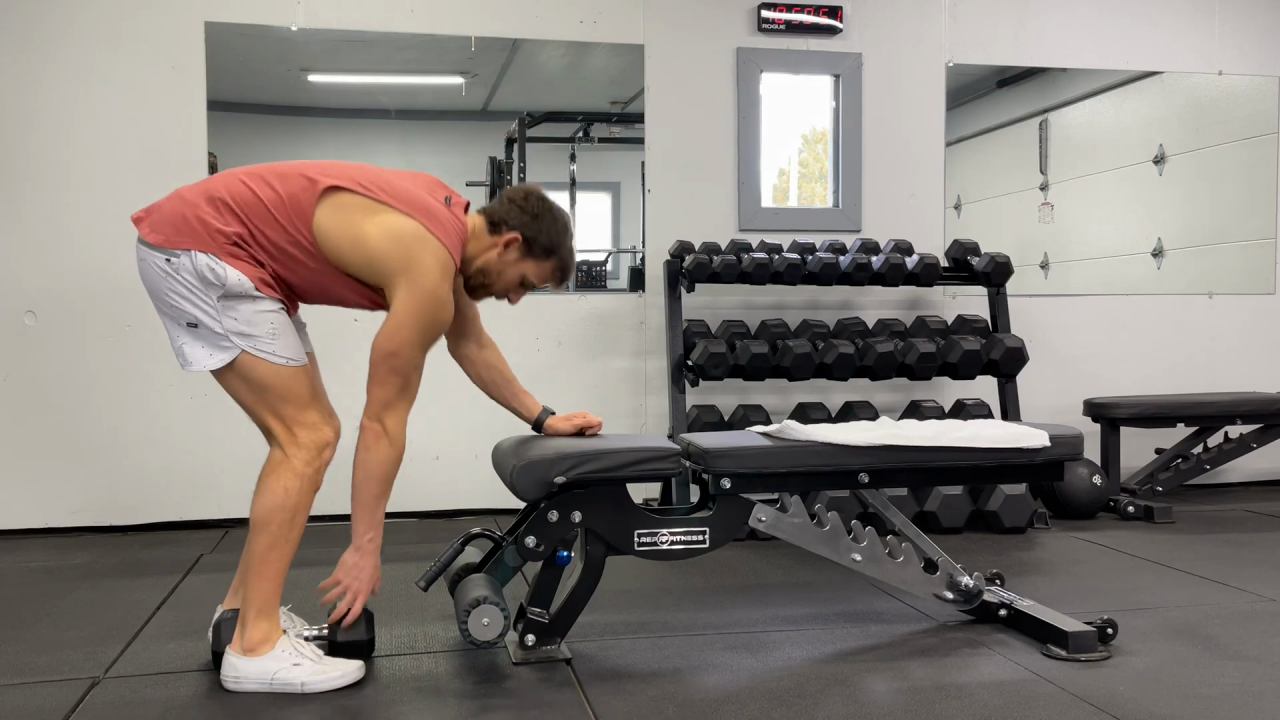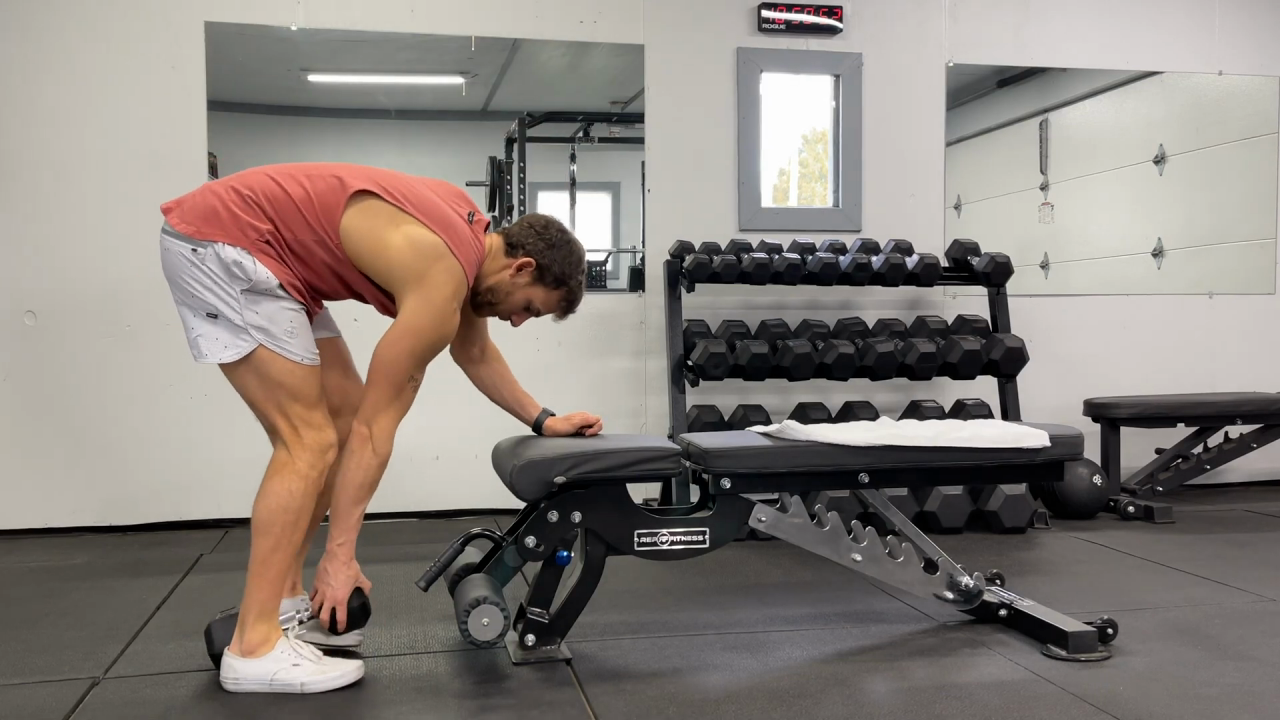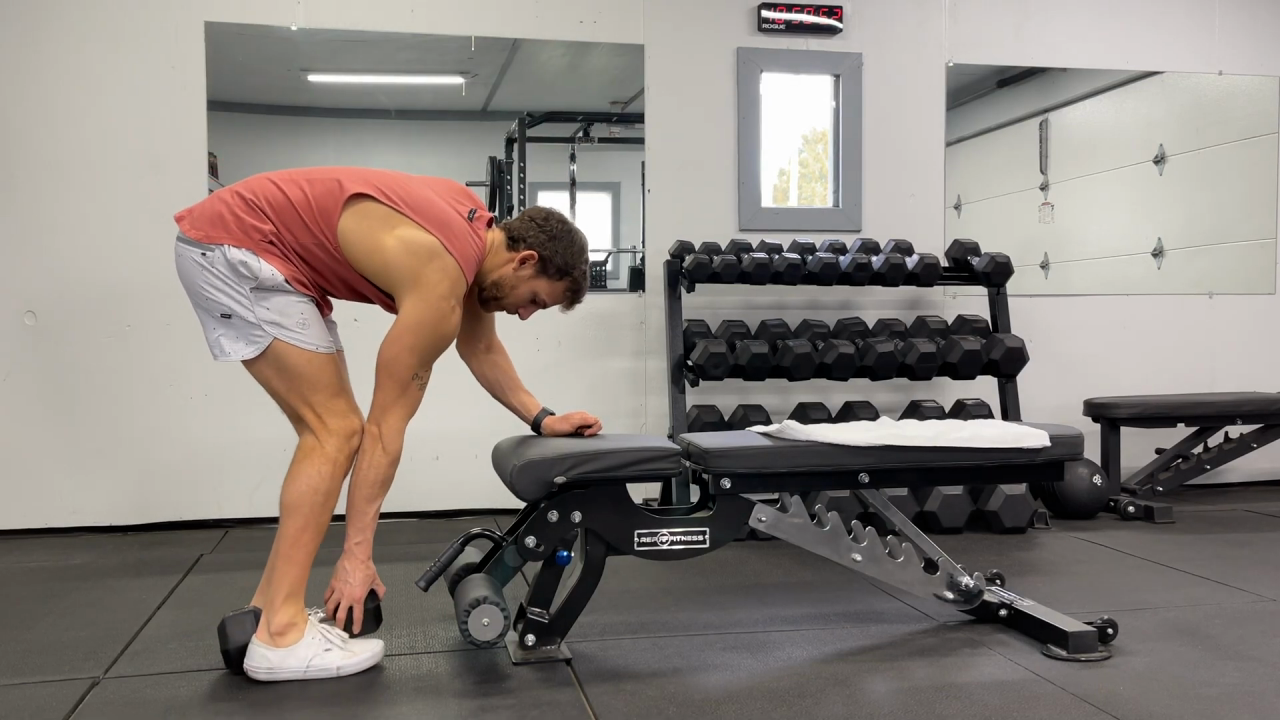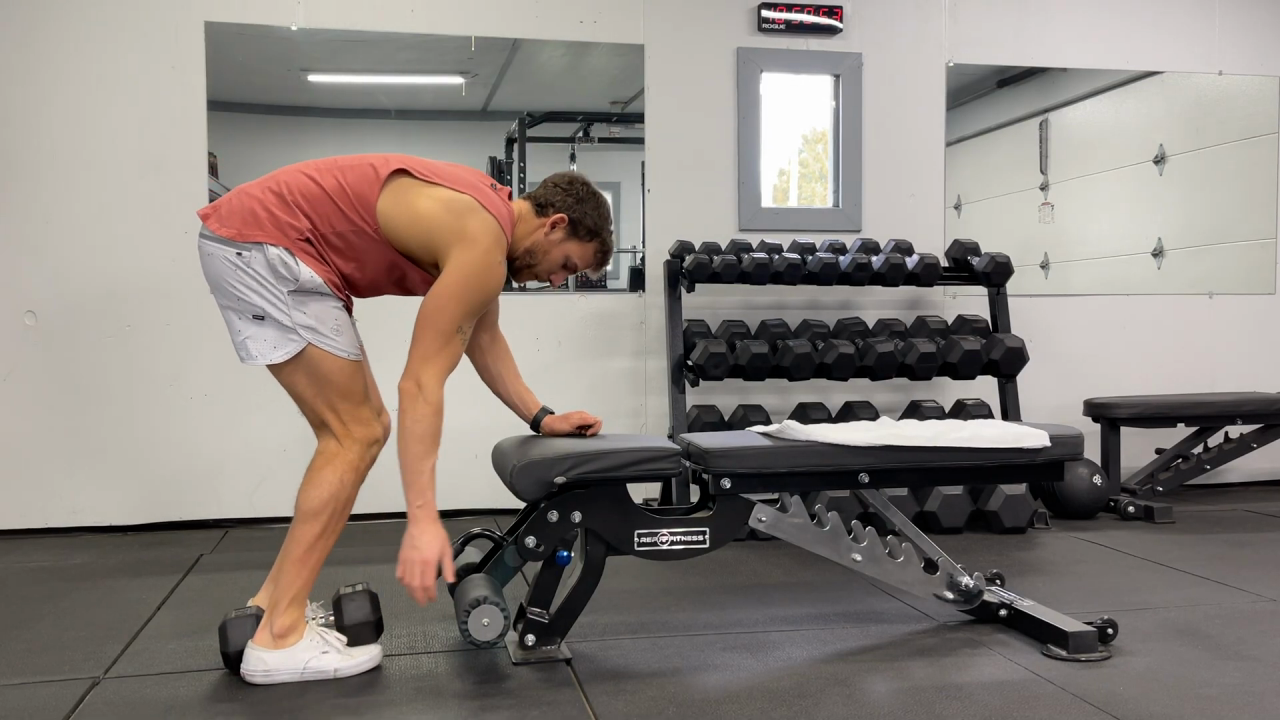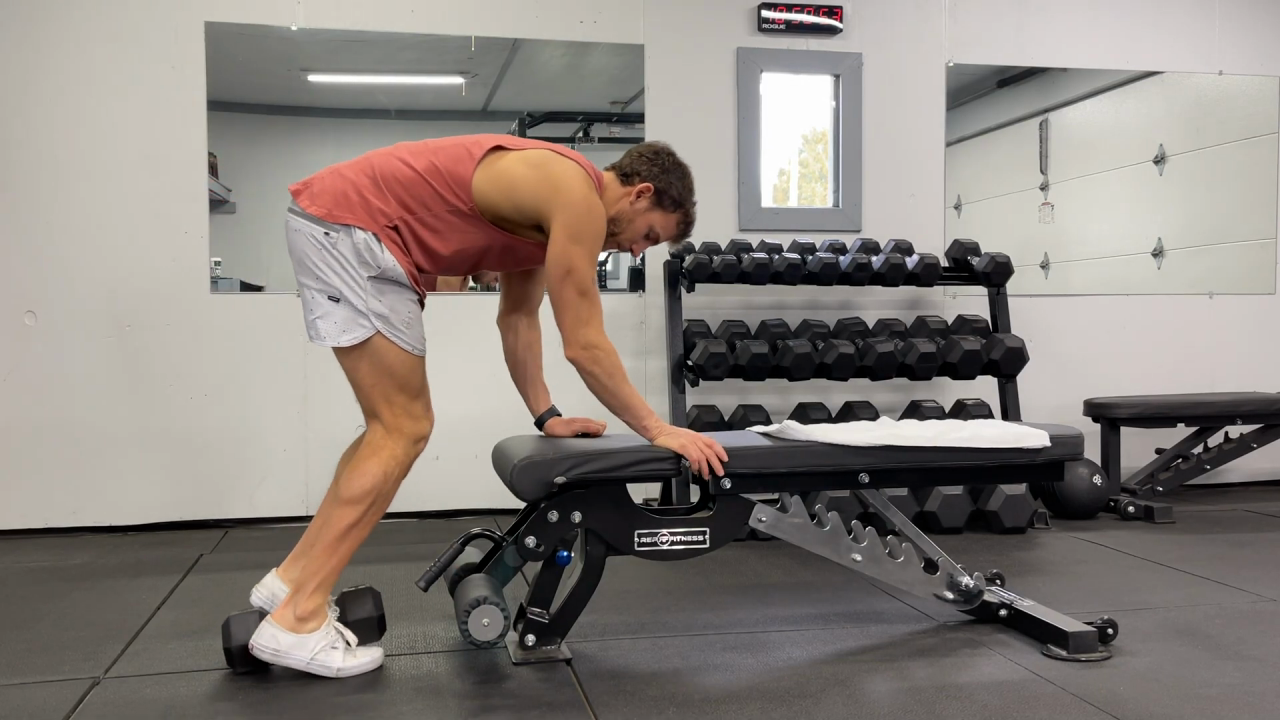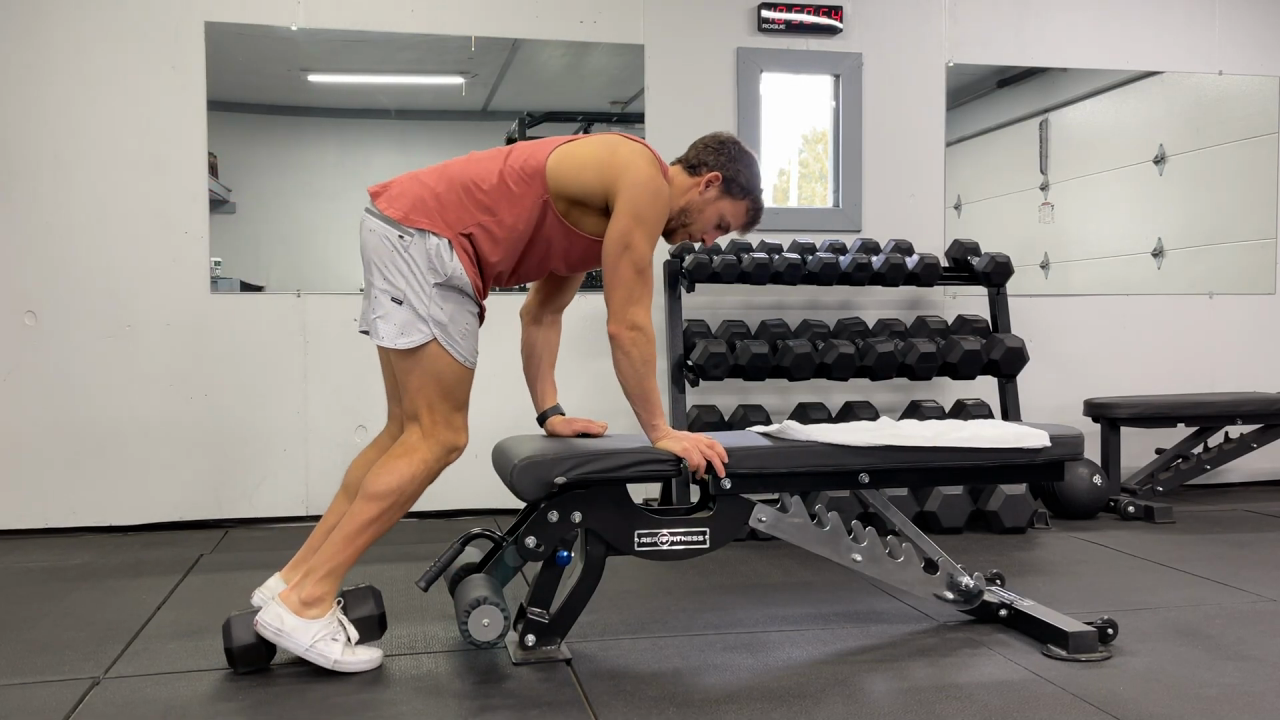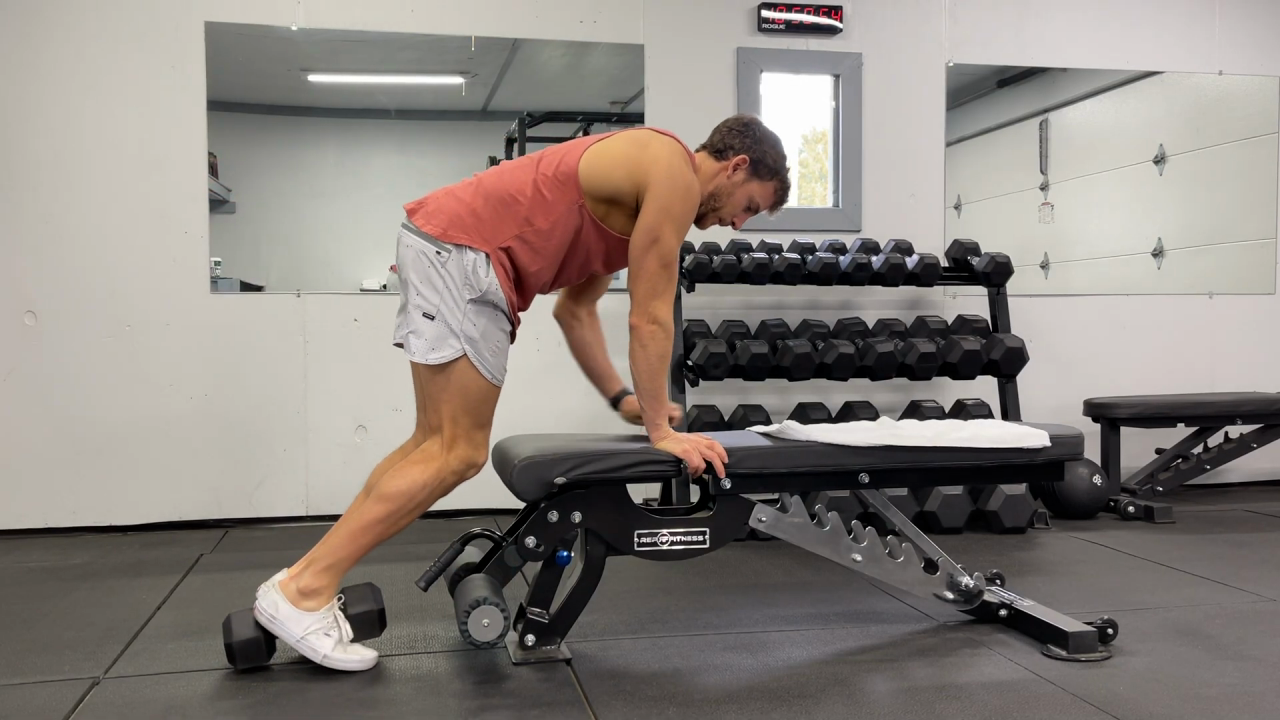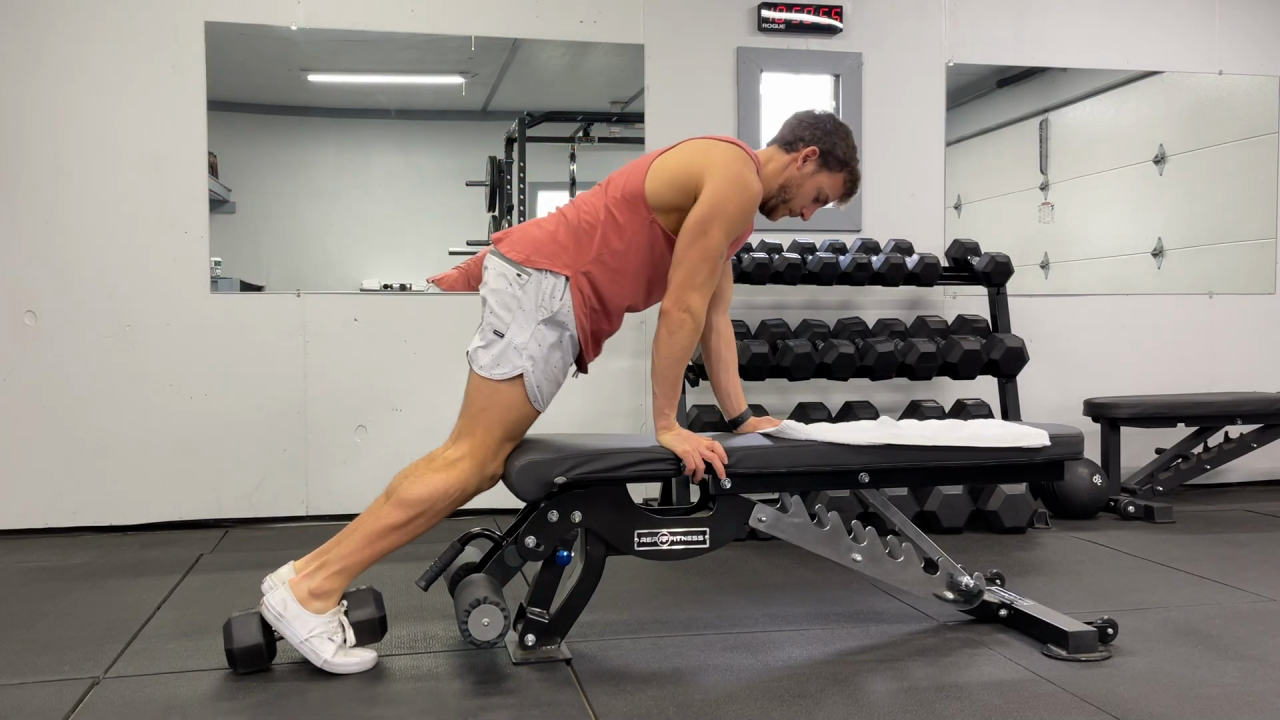
dt=0.5s
person 1, frame 1
left shoulder: (448, 218)
right shoulder: (426, 265)
left elbow: (471, 345)
right elbow: (383, 422)
left wrist: (543, 420)
right wrist: (365, 552)
left hip: (209, 245)
right hip: (195, 246)
left knee: (305, 434)
right knee: (307, 440)
left ankle: (243, 609)
right ankle: (253, 650)
person 1, frame 2
left shoulder: (467, 231)
right shoulder: (440, 286)
left elbow: (474, 351)
right elbow: (375, 429)
left wrist: (541, 418)
right wrist: (340, 557)
left hip: (245, 245)
right hip: (222, 241)
left knee: (343, 417)
right knee: (310, 442)
left ankle: (281, 601)
right ankle: (255, 646)
person 1, frame 3
left shoulder: (473, 229)
right shoulder: (439, 286)
left elbow: (481, 348)
right elbow: (386, 426)
left wrist: (541, 417)
right wrist: (357, 555)
left hip: (252, 247)
right hip: (232, 245)
left knee: (337, 430)
right knee: (334, 432)
left ankle: (270, 606)
right ankle: (281, 634)
person 1, frame 4
left shoulder: (485, 214)
right shoulder: (483, 245)
left elbow: (483, 336)
right elbow: (420, 383)
left wrist: (541, 417)
right wrist: (423, 519)
left hip: (256, 241)
right hip: (262, 243)
left knee: (361, 428)
right knee: (356, 435)
left ankle: (275, 601)
right ankle: (279, 637)
person 1, frame 5
left shoulder: (551, 204)
right shoulder: (581, 201)
left elbow: (518, 319)
right elbow: (585, 345)
left wrist: (545, 416)
right wrist: (657, 430)
left hip: (337, 224)
right hip: (347, 225)
left knee: (399, 423)
right knee: (403, 429)
left ankle: (293, 578)
right ankle: (297, 622)
person 1, frame 6
left shoulder: (609, 202)
right shoulder: (645, 181)
left elbow: (541, 315)
right elbow: (628, 324)
left wrist: (549, 413)
right wrist: (660, 433)
left hip: (411, 233)
right hip: (422, 233)
left knee: (410, 433)
right knee: (438, 439)
left ankle: (295, 581)
right ankle: (303, 605)
person 1, frame 7
left shoulder: (641, 181)
right shoulder: (675, 175)
left elbow: (575, 307)
right elbow: (651, 318)
left wrist: (621, 397)
right wrist: (659, 430)
left hip: (444, 245)
right hip: (459, 251)
left knee: (438, 445)
right knee: (458, 452)
left ankle: (303, 580)
right ankle: (303, 594)
person 1, frame 8
left shoulder: (733, 189)
right shoulder: (736, 176)
left elbow: (714, 316)
right elbow: (682, 305)
left wrist: (740, 418)
right wrist: (667, 426)
left hip: (549, 284)
right hip: (547, 282)
left knee: (475, 460)
right knee: (473, 460)
left ankle: (312, 575)
right ankle: (309, 591)
